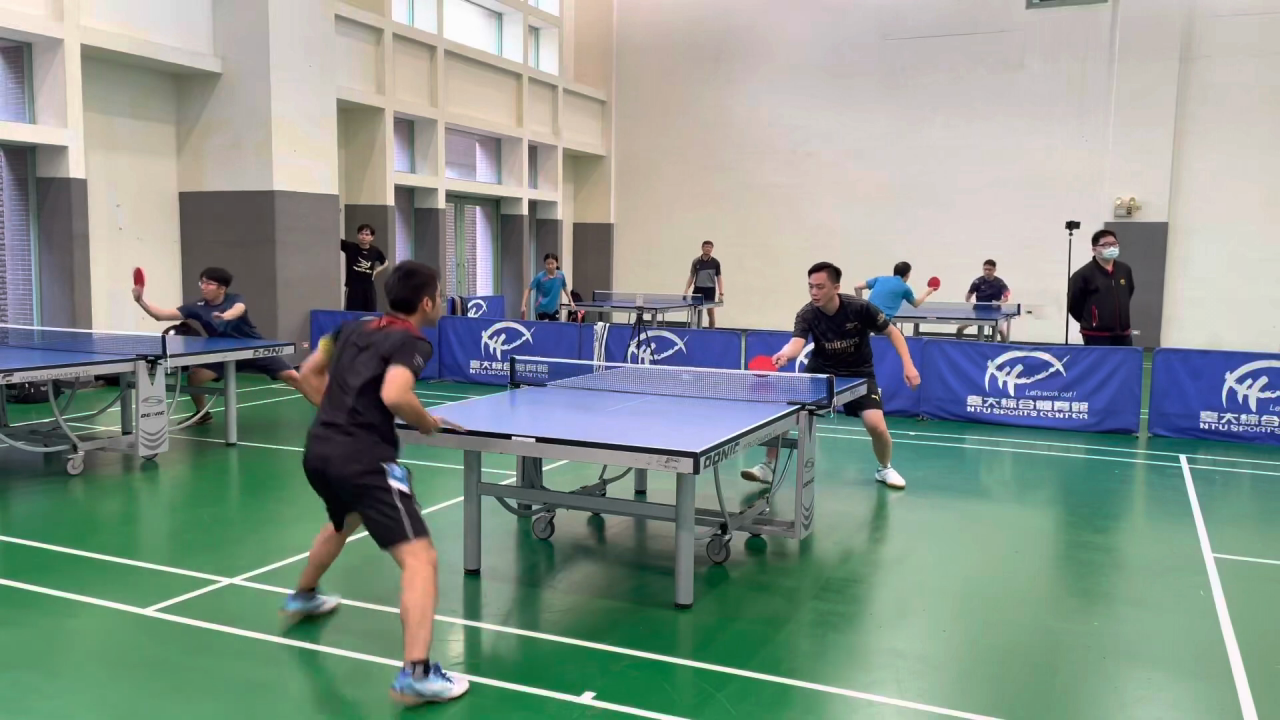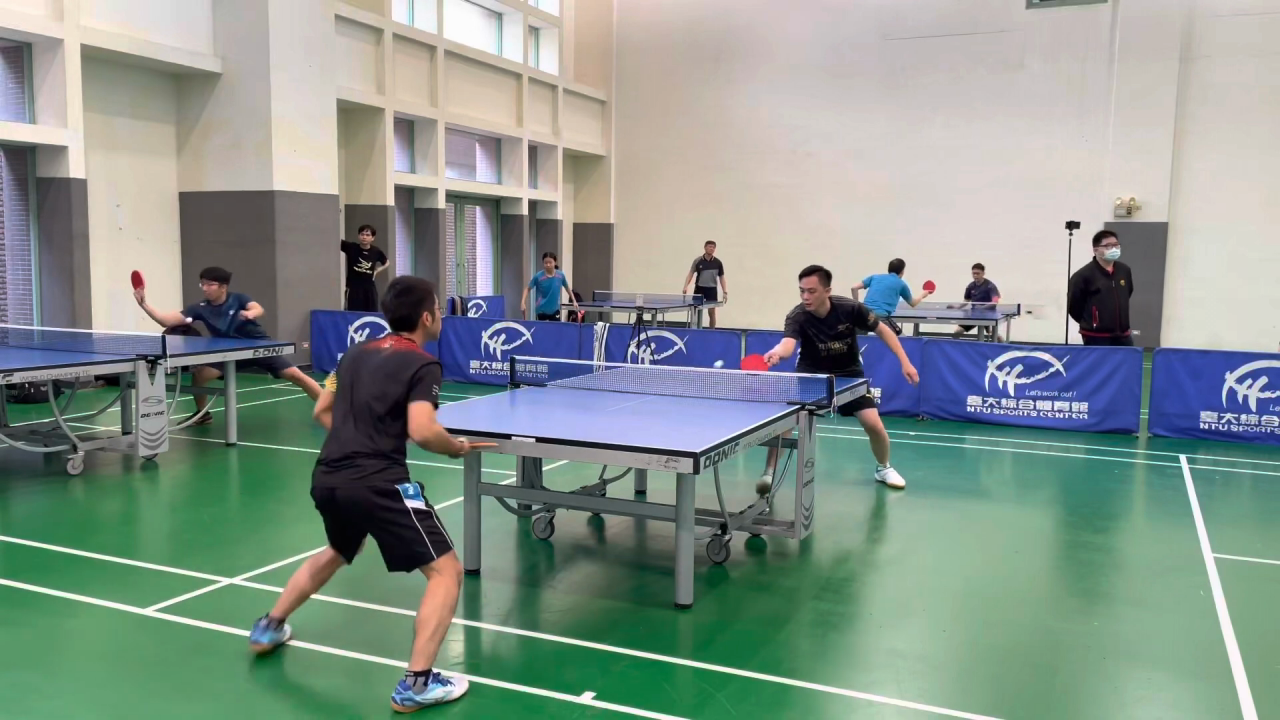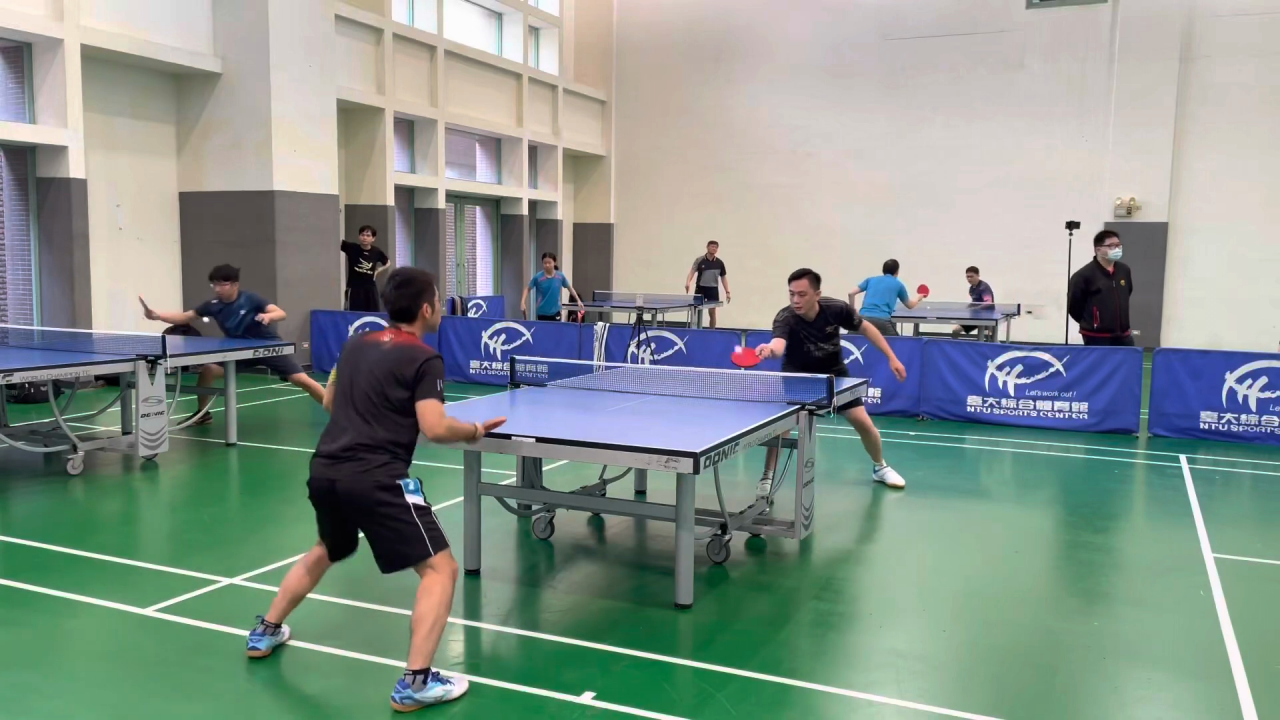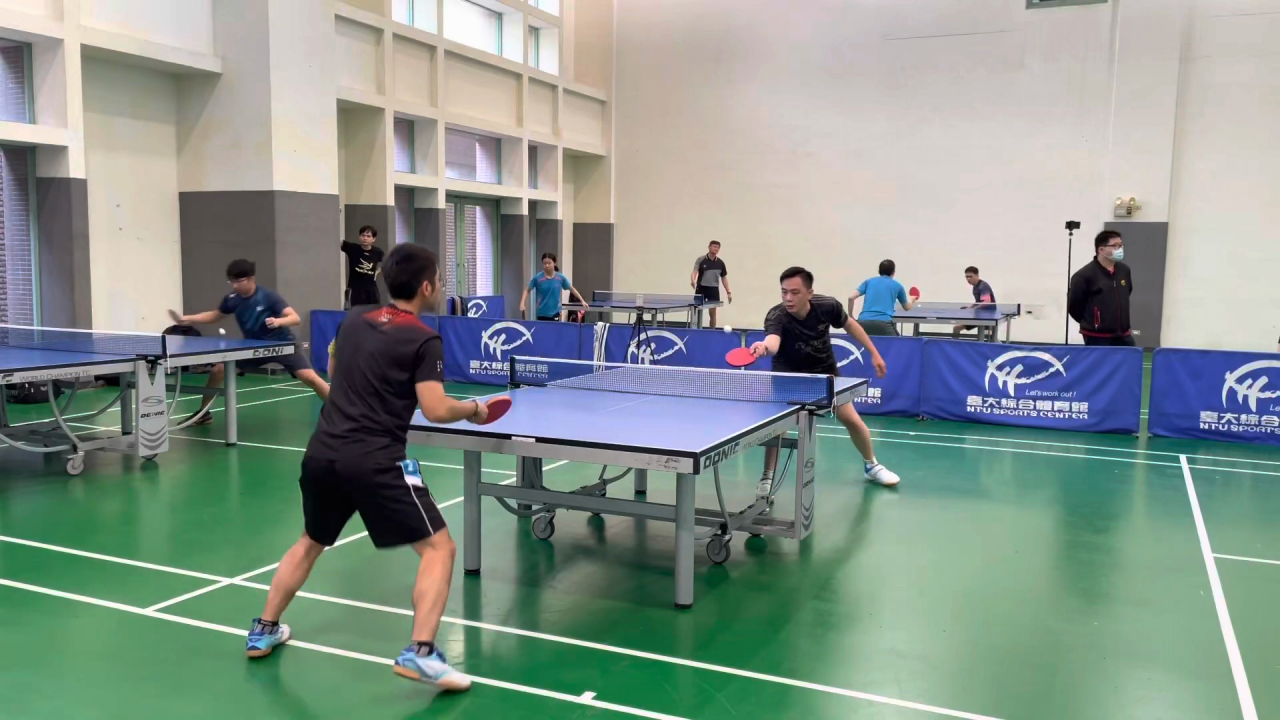
dt=0.1s
person 1, frame 1
left shoulder: (355, 328)
right shoulder: (415, 342)
left elbow: (309, 371)
right elbow: (394, 396)
right wrist: (426, 422)
left hip: (319, 452)
right hip: (364, 459)
left knee: (346, 521)
right knee: (420, 559)
left ankle: (303, 596)
right ankle: (416, 673)
person 1, frame 2
left shoulder: (356, 353)
right shoulder: (423, 365)
left elbow: (323, 411)
right elbow: (422, 432)
right wrist: (456, 447)
left hip: (326, 480)
right hip: (378, 485)
left knee: (339, 551)
right knee: (446, 572)
left ankle: (269, 627)
right ankle: (415, 682)
person 1, frame 3
left shoulder: (356, 344)
right shoulder: (425, 358)
right elbow: (435, 428)
right wrist: (475, 429)
left hip: (324, 471)
right hip: (380, 478)
left knee: (327, 551)
right knee: (440, 571)
left ankle: (265, 631)
right ankle: (416, 681)
person 1, frame 4
left shoulder: (352, 322)
right shoulder: (423, 340)
right elbow: (436, 410)
right wrist: (474, 410)
left hip: (321, 454)
right hip: (376, 462)
left knee: (311, 542)
right knee: (439, 549)
left ankle: (264, 630)
right ankle: (419, 652)
person 2, frame 1
left shoulder: (860, 308)
right shoulder: (806, 314)
left elbow: (892, 332)
right elbow: (796, 344)
left wrist: (908, 364)
right wrist: (785, 355)
left hip: (858, 373)
right hip: (820, 371)
left knee: (876, 426)
left ankle: (885, 469)
right ankle: (768, 466)
person 2, frame 2
left shoulder: (850, 308)
right shoulder: (797, 316)
left elbow: (881, 329)
right elbow: (787, 344)
left wrist: (905, 362)
right wrist: (776, 353)
left hip: (847, 373)
right hip: (811, 373)
left knee: (873, 425)
left ankle: (884, 469)
right ankle: (769, 473)
person 2, frame 3
left shoulder: (837, 309)
right shoulder: (785, 319)
left elbow: (865, 327)
right elbow: (778, 345)
left wrist: (892, 358)
right wrist: (768, 349)
left hip: (833, 372)
right hip: (797, 373)
left knee: (863, 422)
left ankle: (881, 468)
right ankle: (768, 477)
person 2, frame 4
left shoulder: (828, 306)
right shoulder: (776, 317)
left elbow: (850, 324)
right elbow: (772, 342)
left wrist: (874, 353)
right wrist: (764, 346)
left hip: (824, 369)
right hip: (788, 371)
left knee: (852, 419)
left ankle: (872, 466)
right ankle: (768, 478)
person 3, frame 1
left shoulder: (235, 300)
right shoulder: (197, 308)
left elbow: (239, 310)
right elbow: (161, 316)
left wrist: (227, 315)
right wrist: (141, 302)
left knee: (292, 377)
right knee: (194, 376)
right ankle: (202, 414)
person 3, frame 2
left shoulder: (238, 299)
right shoulder: (201, 309)
left elbow: (259, 309)
right elbow: (168, 322)
left wrist: (251, 314)
right wrist: (144, 305)
left knee: (296, 375)
right knee: (200, 374)
right ankle: (202, 413)
person 3, frame 3
left shoulder: (250, 300)
right shoulder: (212, 305)
left elbow: (281, 314)
right elbow: (183, 318)
left wrist: (268, 317)
right wrist: (153, 315)
left knee: (301, 380)
right knee: (207, 371)
right ankle: (202, 413)
person 3, frame 4
left shoulder: (268, 296)
right shoulder: (231, 299)
left elbow: (295, 319)
right elbow: (215, 316)
left wrist: (278, 321)
right wrist: (186, 319)
left hip: (281, 343)
left knee: (309, 377)
right knee: (217, 371)
right ankle: (203, 413)
